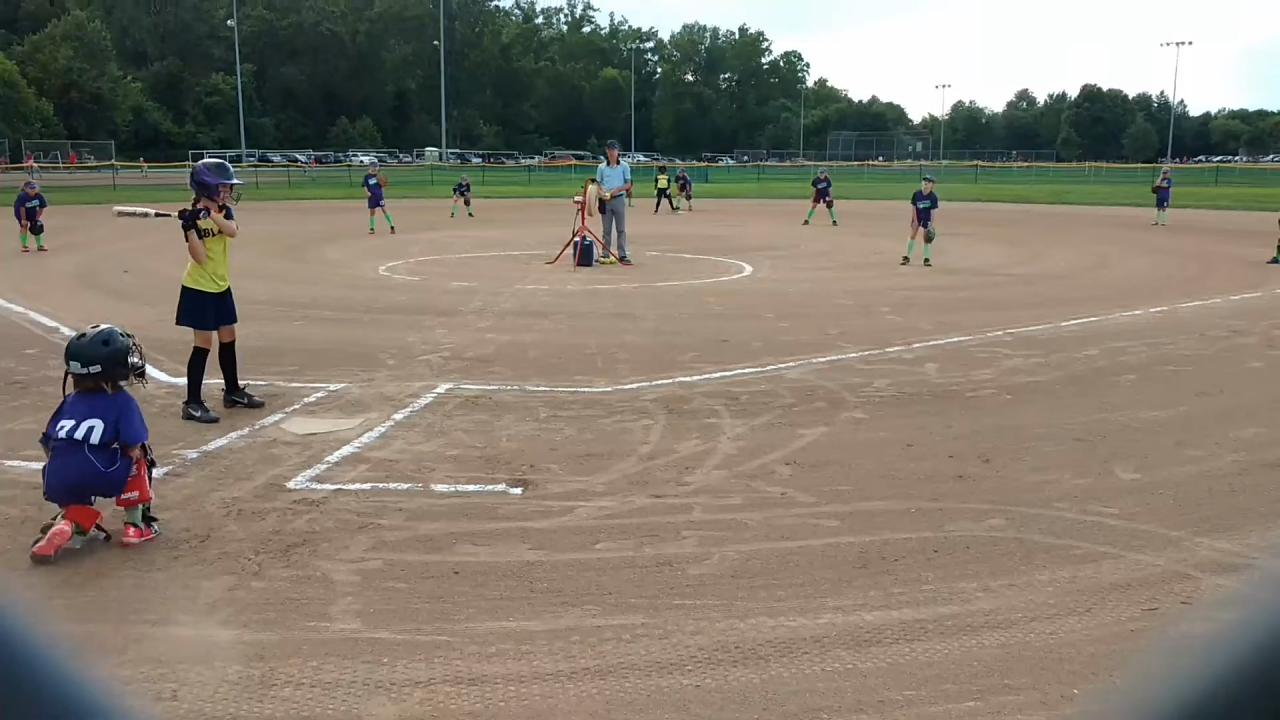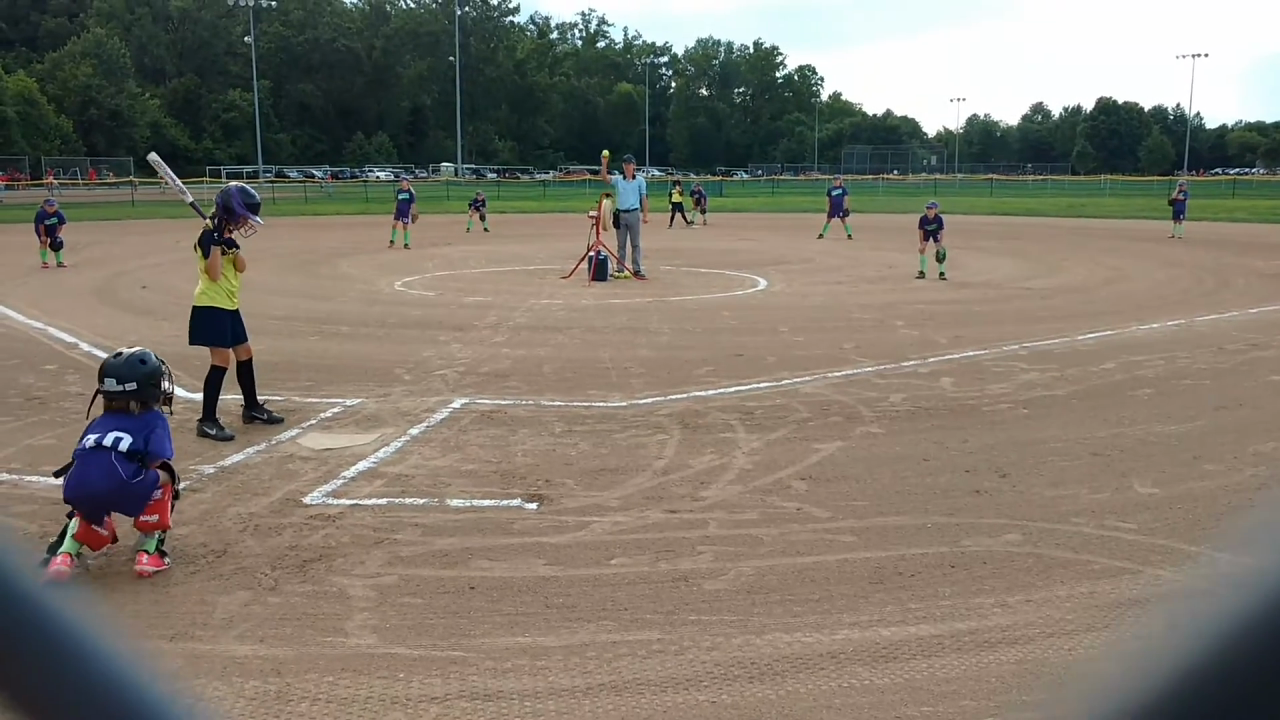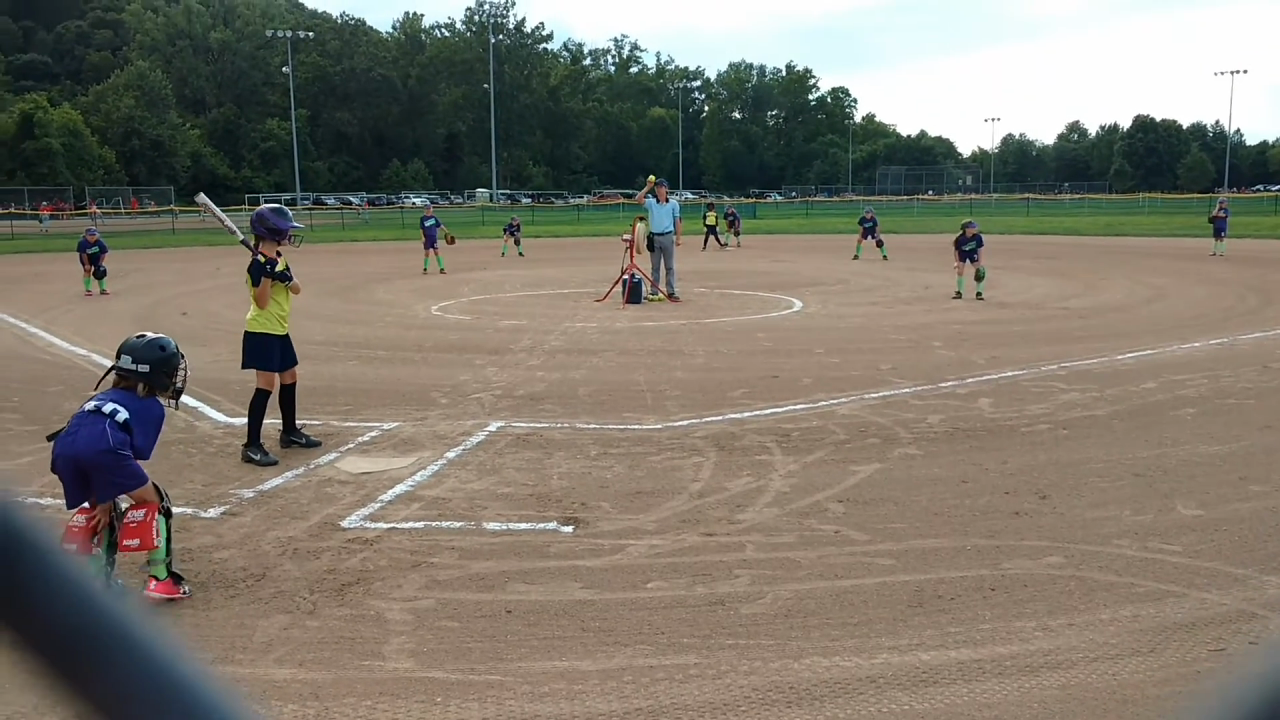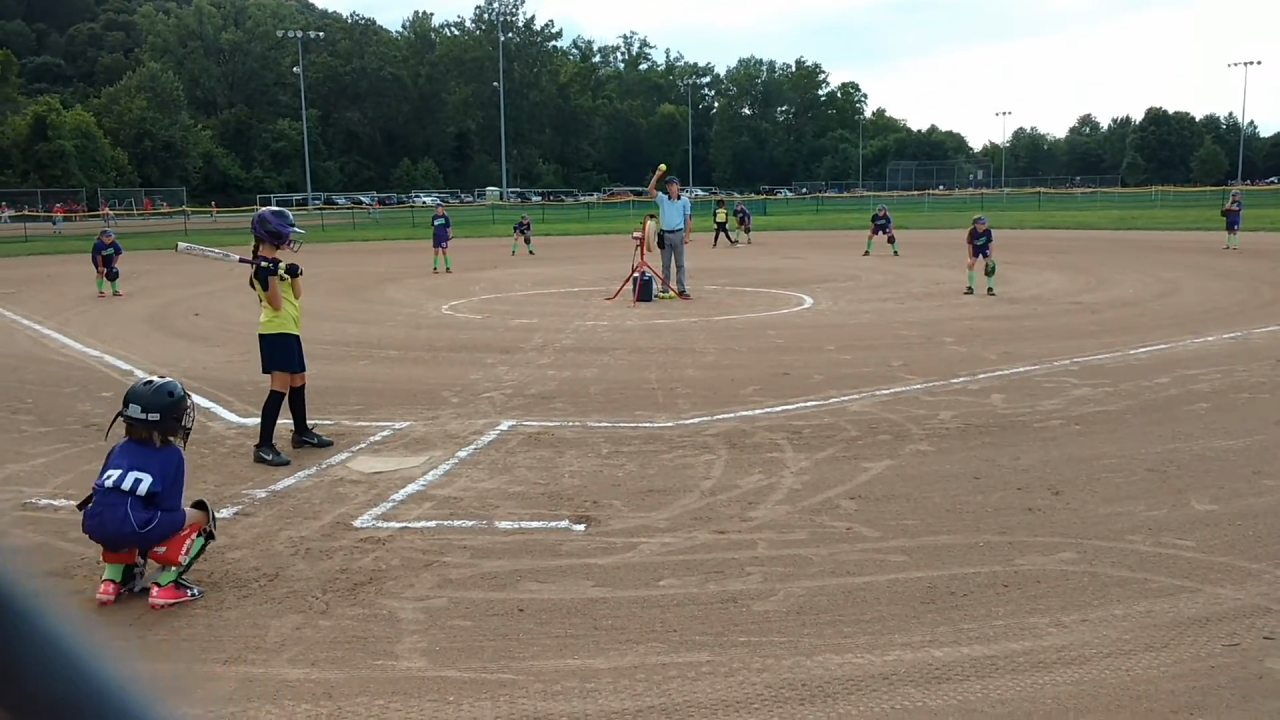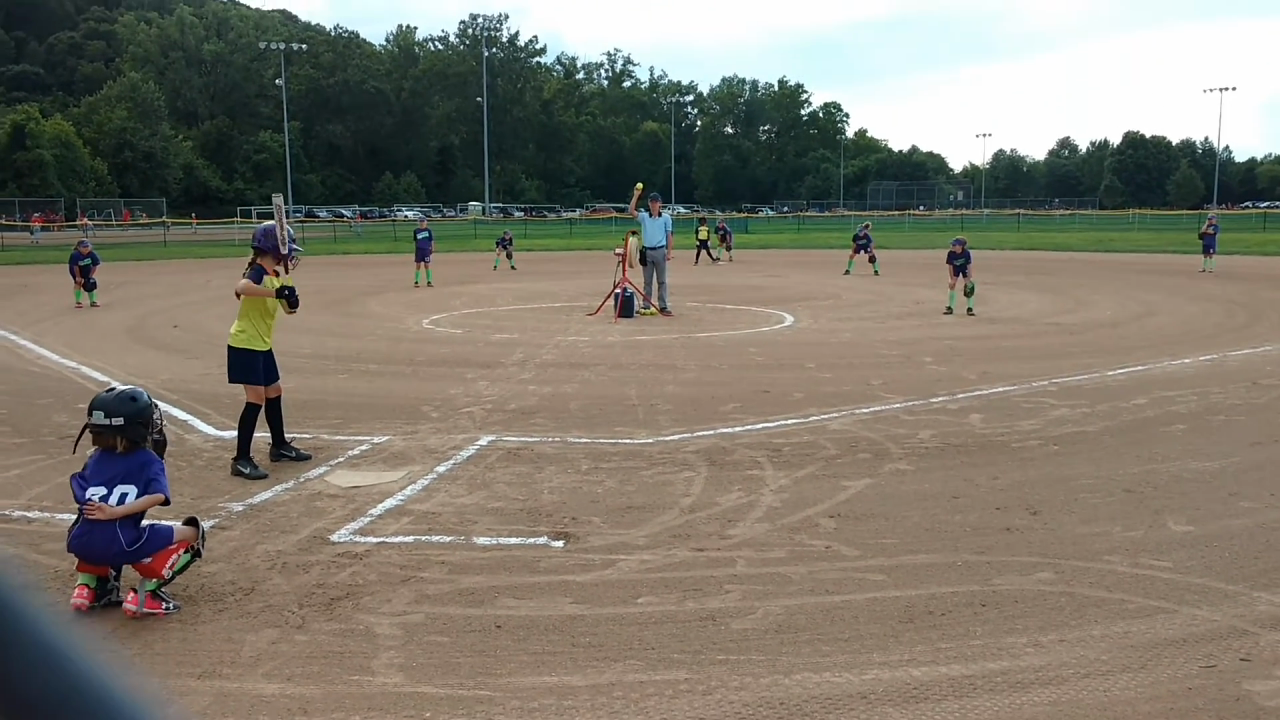
dt=1s
person 1, frame 1
left shoulder: (223, 210)
right shoulder: (191, 217)
left elbow: (232, 231)
right elbow: (200, 258)
left wrist: (209, 215)
right wrist: (190, 227)
left hip: (221, 286)
right hip: (199, 288)
left knee: (228, 337)
right knee: (203, 343)
left ankle: (233, 391)
right ankle: (192, 403)
person 1, frame 2
left shoulder: (229, 234)
right shoulder: (208, 236)
left elbow: (241, 267)
right elbow: (214, 275)
left wrist: (234, 248)
right wrist: (216, 242)
left hip: (229, 304)
right hip: (212, 306)
left knee: (245, 354)
right knee: (221, 361)
left ankle: (252, 407)
right ankle: (207, 421)
person 1, frame 3
left shoulder: (278, 258)
right shoulder: (258, 263)
left elbow: (297, 290)
right elbow: (261, 303)
left wrist: (287, 278)
right wrist: (266, 275)
left hip: (279, 329)
right hip: (261, 330)
left knee: (289, 378)
right knee: (266, 384)
left ankle: (290, 431)
right ankle: (252, 446)
person 1, frame 4
left shoulder: (275, 262)
right shoulder: (263, 267)
left elbow: (296, 295)
right elbow: (276, 304)
left wrist: (295, 275)
right wrist: (273, 275)
left hip: (288, 330)
right hip: (276, 331)
left knee: (298, 381)
right knee: (280, 386)
left ankle: (301, 432)
right ankle: (264, 446)
person 1, frame 5
left shoulder: (276, 275)
right shoulder: (258, 271)
left elbow: (289, 309)
right elbow: (241, 288)
left wrist: (292, 300)
right wrist: (277, 291)
left hip: (262, 344)
right hip: (244, 344)
left knee: (274, 392)
right knee: (256, 398)
left ankle: (279, 446)
right ankle: (241, 460)
person 2, frame 1
left shoulder: (71, 400)
right shoulder: (122, 400)
left elbow: (48, 444)
right elbow: (132, 448)
right wrist: (134, 454)
left hip: (56, 481)
right hip: (95, 476)
left knee: (80, 514)
right knee: (137, 457)
left ankle: (65, 525)
right ankle: (137, 524)
person 2, frame 2
left shoulder: (101, 419)
right shoulder: (155, 418)
right elbow: (156, 461)
left hip: (78, 488)
right hip: (116, 484)
left knee: (92, 508)
right knee: (164, 479)
left ankle: (62, 558)
right ankle: (149, 554)
person 2, frame 3
left shoulder: (105, 397)
right shoulder: (153, 407)
right elbow: (134, 457)
right wrist: (107, 500)
left hip: (64, 449)
right hip: (103, 449)
left knee: (96, 508)
right knee: (153, 502)
left ankle: (97, 575)
right ankle: (160, 579)
person 2, frame 4
left shoulder: (121, 447)
right shoulder: (171, 454)
right elbow: (168, 507)
left hip: (95, 524)
right hip: (130, 526)
right knee: (202, 517)
left ankle: (112, 580)
right ankle: (166, 584)
person 2, frame 5
left shoulder: (95, 458)
right shoulder: (149, 461)
left elbow: (81, 495)
right elbow: (158, 497)
right wrist: (115, 512)
left hip: (82, 544)
right hip: (121, 546)
right knee: (192, 533)
left ankle: (87, 586)
right ankle: (146, 593)
